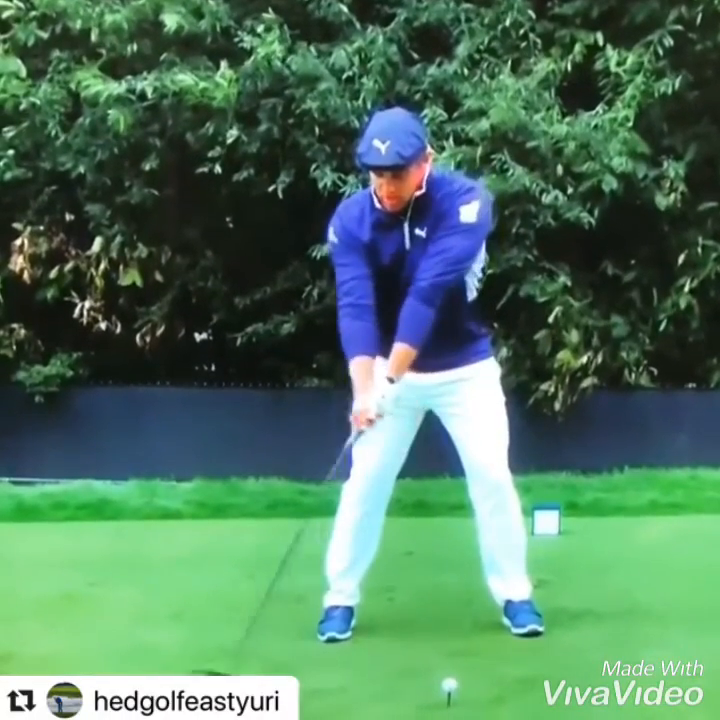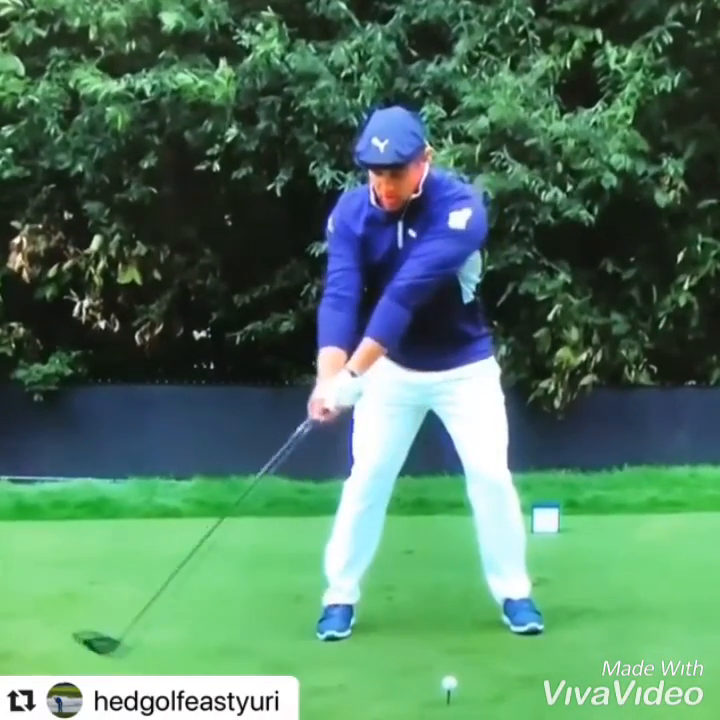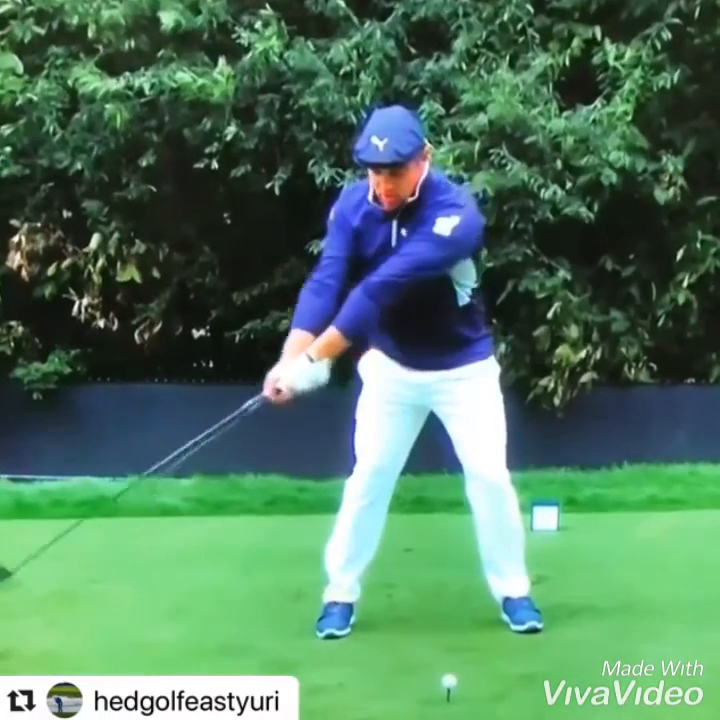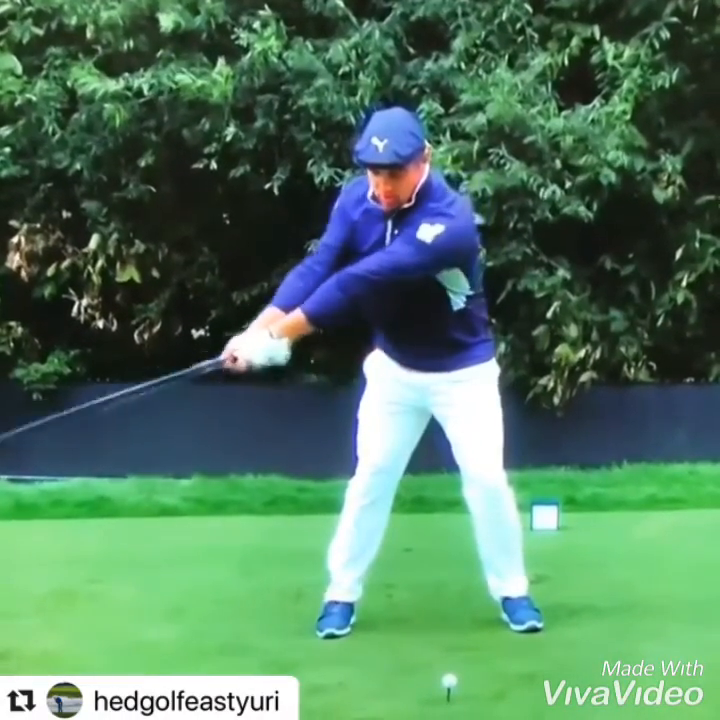
dt=0.4s
person 1, frame 1
left shoulder: (465, 201)
right shoulder: (351, 218)
left elbow: (429, 293)
right elbow: (355, 305)
left wrist: (390, 381)
right wrist: (364, 385)
left hip: (465, 367)
right hip: (385, 366)
left knee: (491, 476)
right knee: (366, 480)
left ankle: (513, 593)
right ankle: (341, 597)
person 1, frame 2
left shoulder: (461, 208)
right shoulder: (350, 212)
left elbow: (406, 293)
right elbow: (340, 295)
left wrist: (352, 374)
right wrist: (328, 374)
left hip: (464, 367)
right hip: (390, 368)
left knee: (491, 476)
right knee: (367, 478)
left ankle: (513, 591)
right ankle: (340, 594)
person 1, frame 3
left shoulder: (456, 214)
right shoulder: (352, 204)
left elbow: (382, 288)
right elbow: (327, 282)
left wrist: (315, 360)
right wrist: (290, 355)
left hip: (463, 368)
right hip: (390, 366)
left knee: (489, 476)
right knee: (369, 477)
left ankle: (512, 590)
right ankle: (341, 593)
person 1, frame 4
left shoulder: (449, 221)
right shoulder: (356, 199)
left elbow: (358, 282)
right elbow: (318, 267)
left wrist: (279, 336)
right wrist: (259, 327)
left hip: (462, 371)
right hip: (393, 367)
left knee: (486, 479)
right knee: (371, 478)
left ankle: (511, 590)
right ankle: (342, 593)
